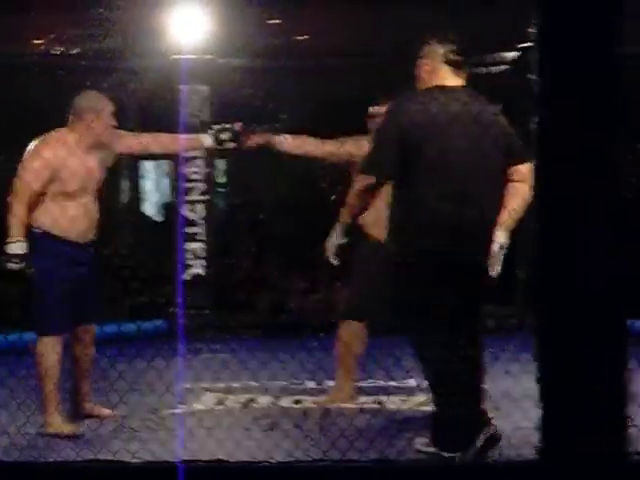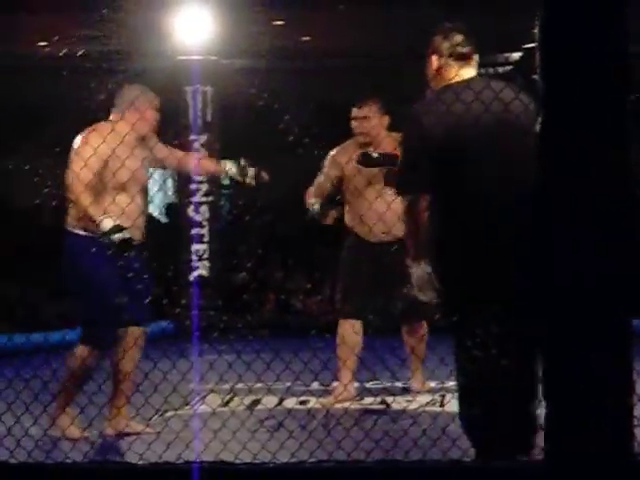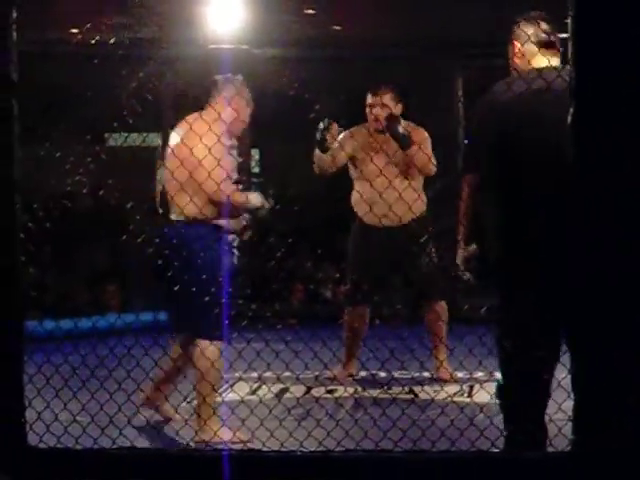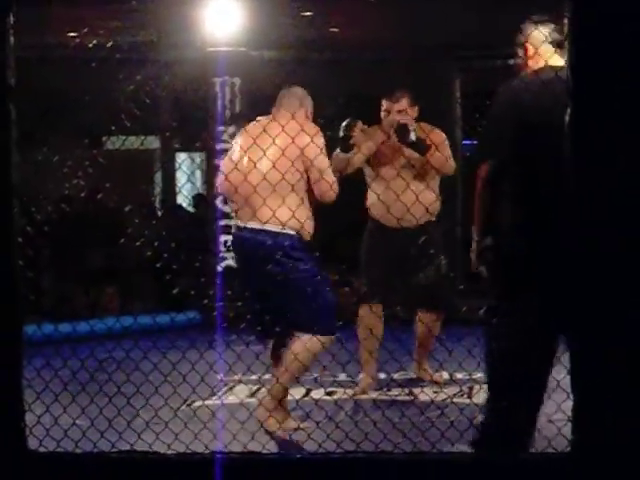
dt=0.5s
person 1, frame 1
left shoulder: (407, 109)
right shoulder: (491, 113)
left elbow: (371, 179)
right elbow: (523, 177)
left wrist: (342, 225)
right wrist: (499, 232)
left hip: (423, 248)
right hip: (475, 248)
left knee: (435, 341)
right knee: (461, 340)
left ankle: (470, 427)
right ankle: (449, 434)
person 1, frame 2
left shoulder: (428, 114)
right shoulder: (518, 98)
left elbow: (414, 197)
right elbow: (533, 169)
left wrist: (418, 258)
right wrist: (534, 226)
left hip: (468, 254)
right hip: (526, 246)
left knee: (479, 355)
right knee: (522, 349)
left ankle: (497, 450)
right ankle: (521, 439)
person 1, frame 3
left shoulder: (502, 98)
left elbow: (475, 179)
left wrist: (465, 238)
left hip: (524, 247)
left knee: (525, 355)
left ankle: (525, 445)
person 1, frame 4
left shoulder: (517, 93)
left elbow: (490, 171)
left wrist: (480, 233)
left hip: (528, 243)
left knee: (514, 352)
left ankle: (498, 444)
person 2, frame 1
left shoulder: (108, 144)
right shoulder: (50, 149)
left elbow: (155, 142)
left wrist: (205, 140)
left hip: (80, 249)
right hip: (48, 248)
left knee: (85, 326)
right knee: (53, 331)
left ankle: (83, 400)
right ankle: (52, 416)
person 2, frame 2
left shoulder: (144, 143)
right shoulder: (98, 140)
left elbow: (184, 160)
right elbow: (76, 187)
left wrist: (230, 169)
right wrist: (107, 223)
left hip: (124, 248)
right hip: (93, 248)
left knee: (133, 331)
right knee: (99, 337)
left ankle: (118, 416)
right ankle: (63, 411)
person 2, frame 3
left shoulder: (193, 126)
right shoulder: (212, 132)
right elbow: (214, 189)
left wrist: (230, 216)
right wrist: (249, 200)
left hip: (191, 234)
right hip: (199, 237)
left knee: (192, 325)
right knee: (212, 330)
left ankle: (158, 392)
right ankle: (207, 424)
person 2, frame 4
left shoulder: (248, 132)
right shoulder: (306, 132)
left elbow: (223, 186)
right elbow: (327, 192)
right wrist: (309, 174)
left hip: (247, 238)
right hip: (280, 244)
left knee: (282, 328)
right knee: (320, 326)
left ankle: (277, 412)
right ankle: (272, 403)
person 3, frame 1
right shoulder: (360, 147)
right elbow: (314, 147)
right wrist: (272, 140)
right hip: (376, 246)
right knee: (353, 315)
right ankle: (344, 386)
person 3, frame 2
left shoulder: (405, 146)
right shoulder: (342, 155)
right elbow: (317, 189)
left wrist: (389, 164)
right wrist: (317, 205)
left hip: (403, 243)
right hip: (362, 244)
left knee: (414, 314)
right knee: (349, 312)
left ankle: (417, 375)
right ankle: (345, 384)
person 3, frame 3
left shoulder: (416, 134)
right shoulder: (353, 137)
left elbow: (430, 168)
right elbow: (323, 168)
left wrist: (402, 139)
right wrist: (322, 147)
left hip: (411, 228)
right hip: (369, 230)
left knee: (434, 295)
right knee: (356, 300)
left ankle: (441, 360)
right ankle: (349, 362)
person 3, frame 4
left shoulder: (432, 135)
right shoulder: (370, 138)
left elbow: (448, 168)
right elbow: (342, 168)
left wrist: (417, 144)
right wrist: (345, 145)
left hip: (423, 231)
right hip: (382, 230)
left knee: (433, 302)
right knee: (371, 301)
left ankle: (421, 364)
right ankle: (368, 371)
